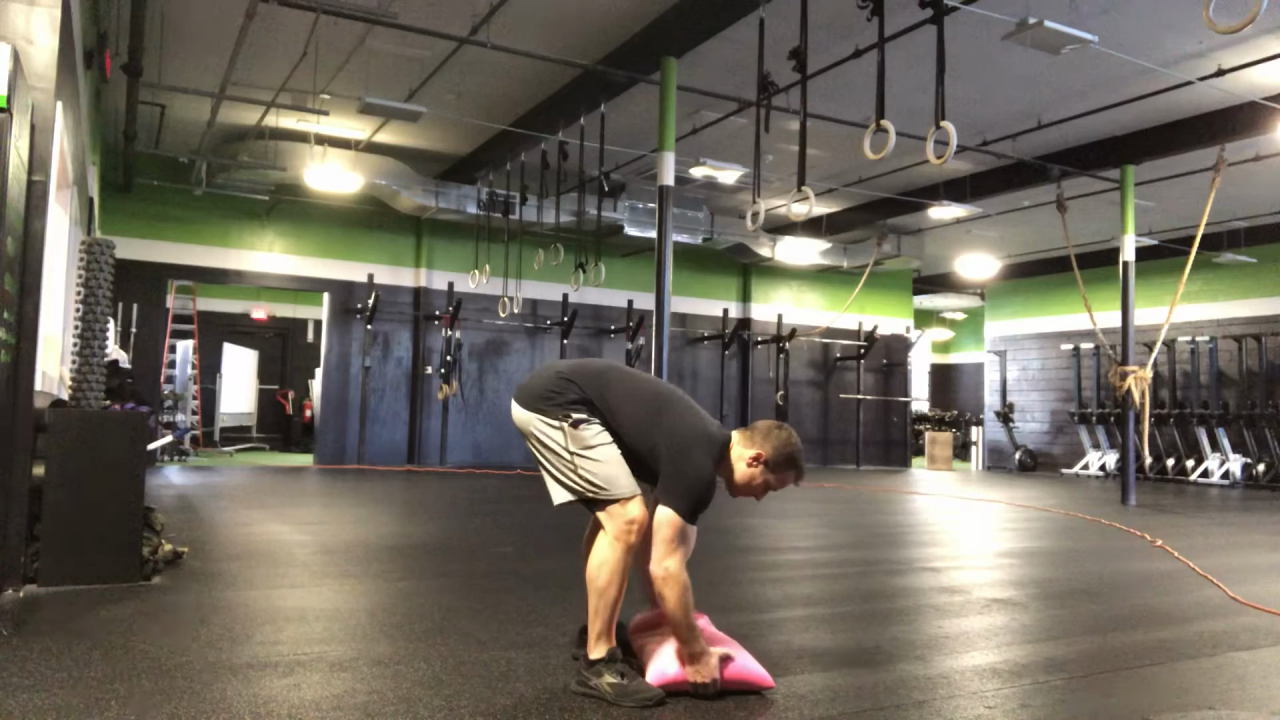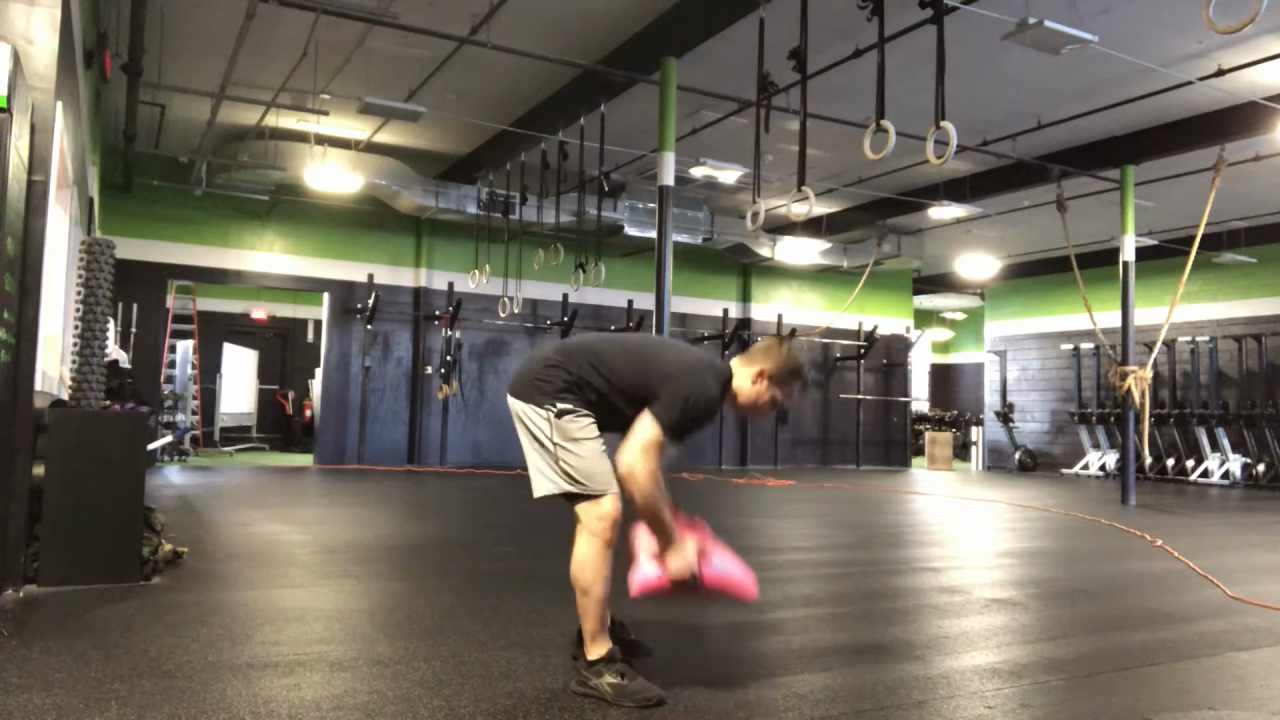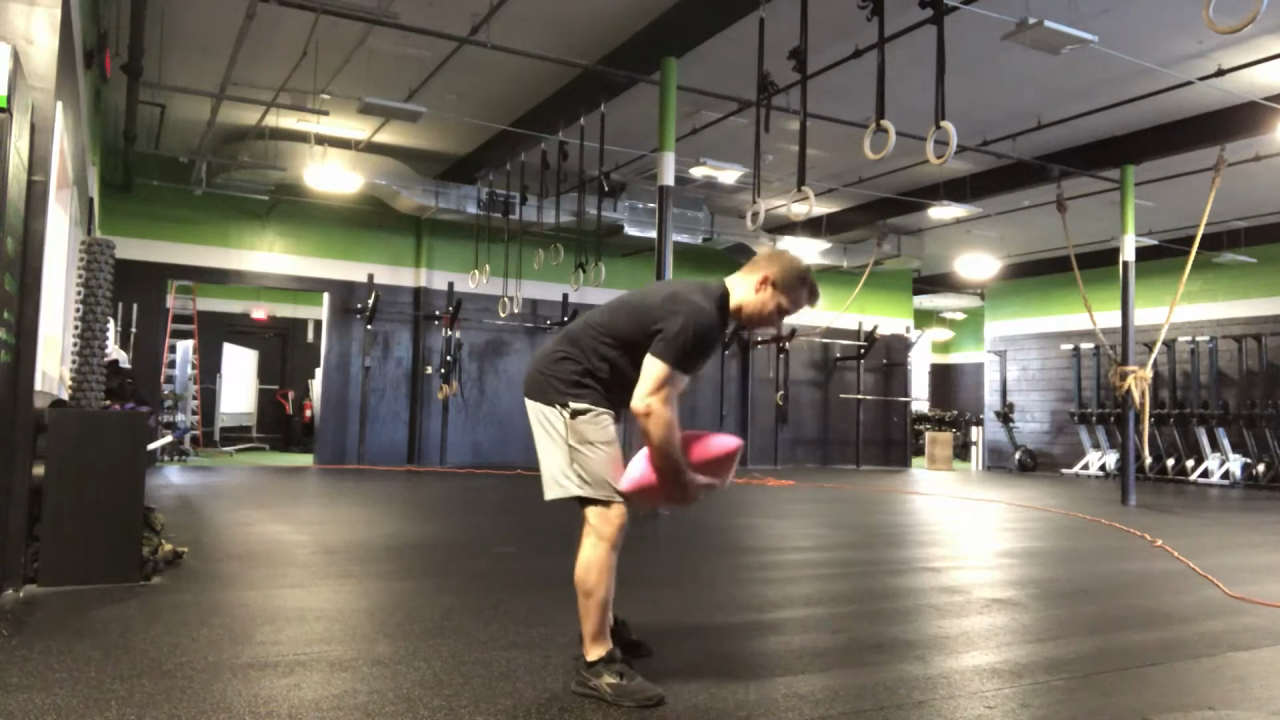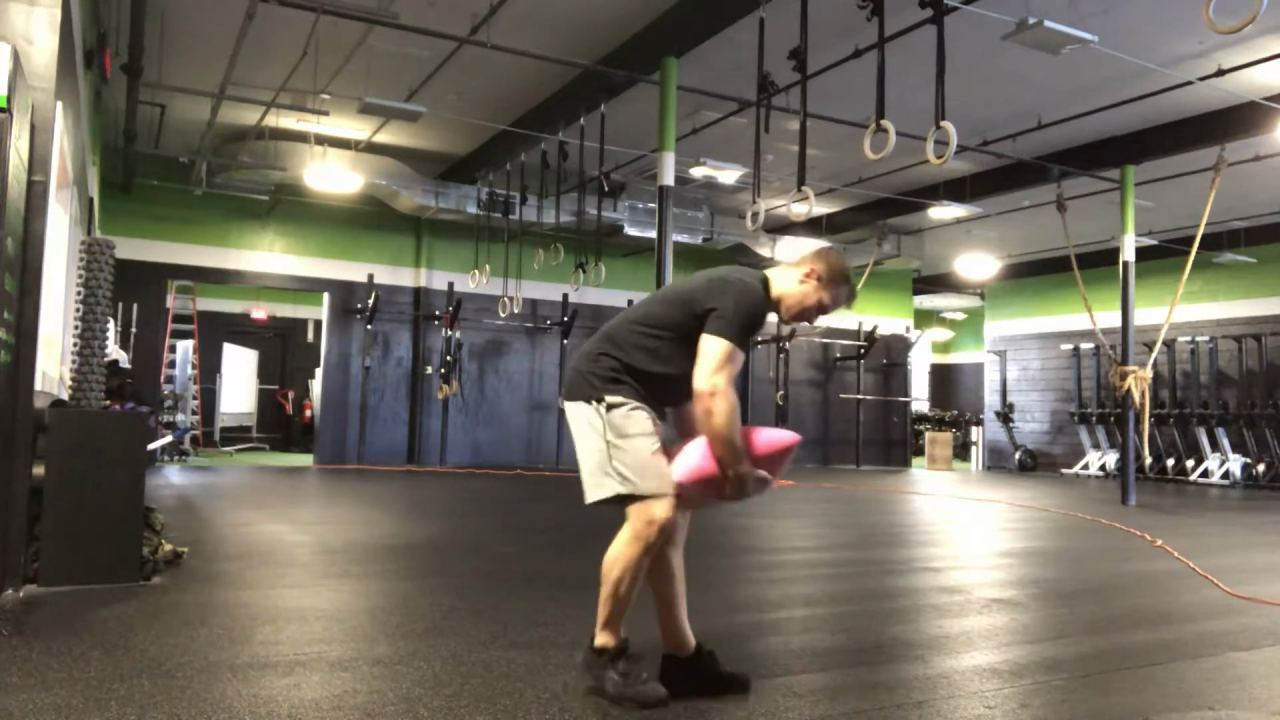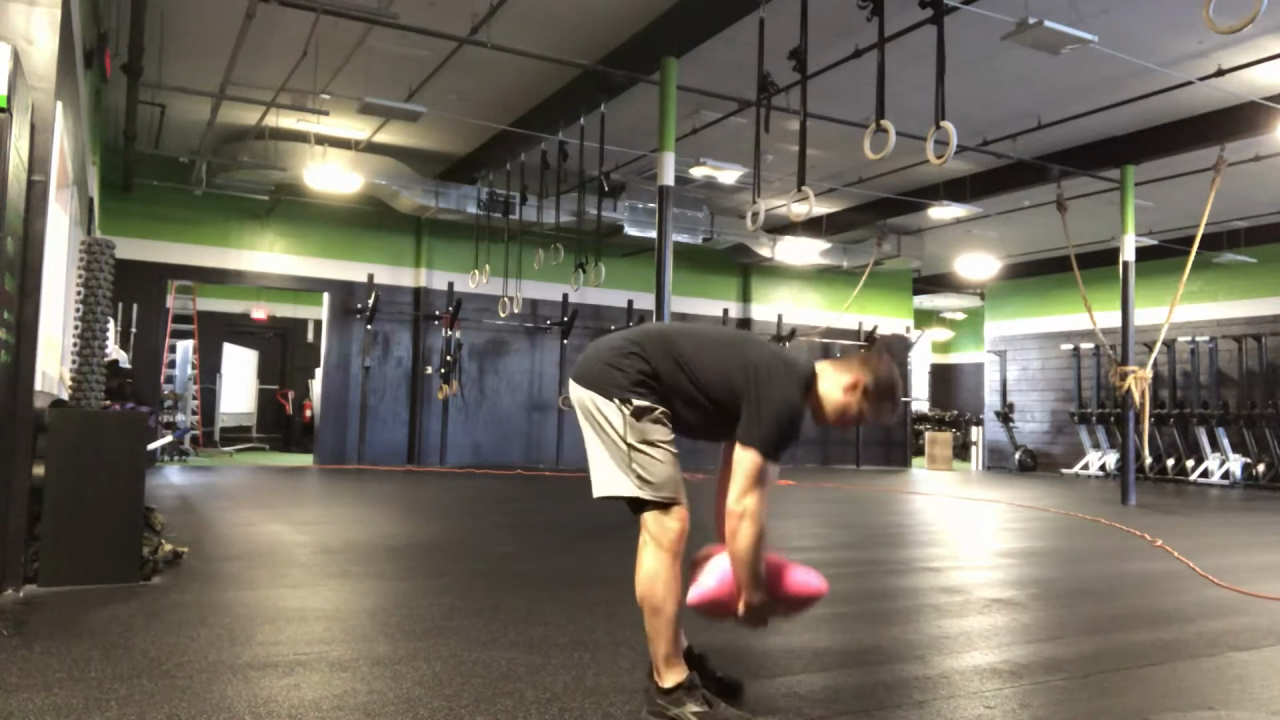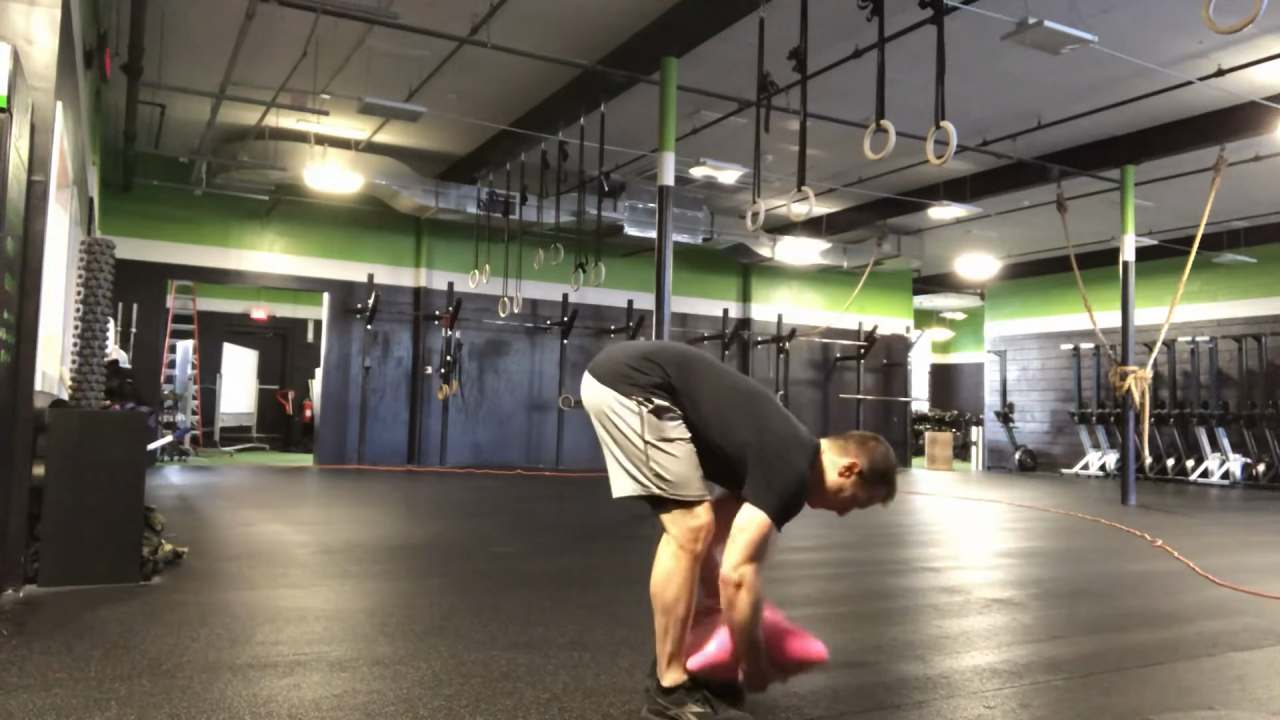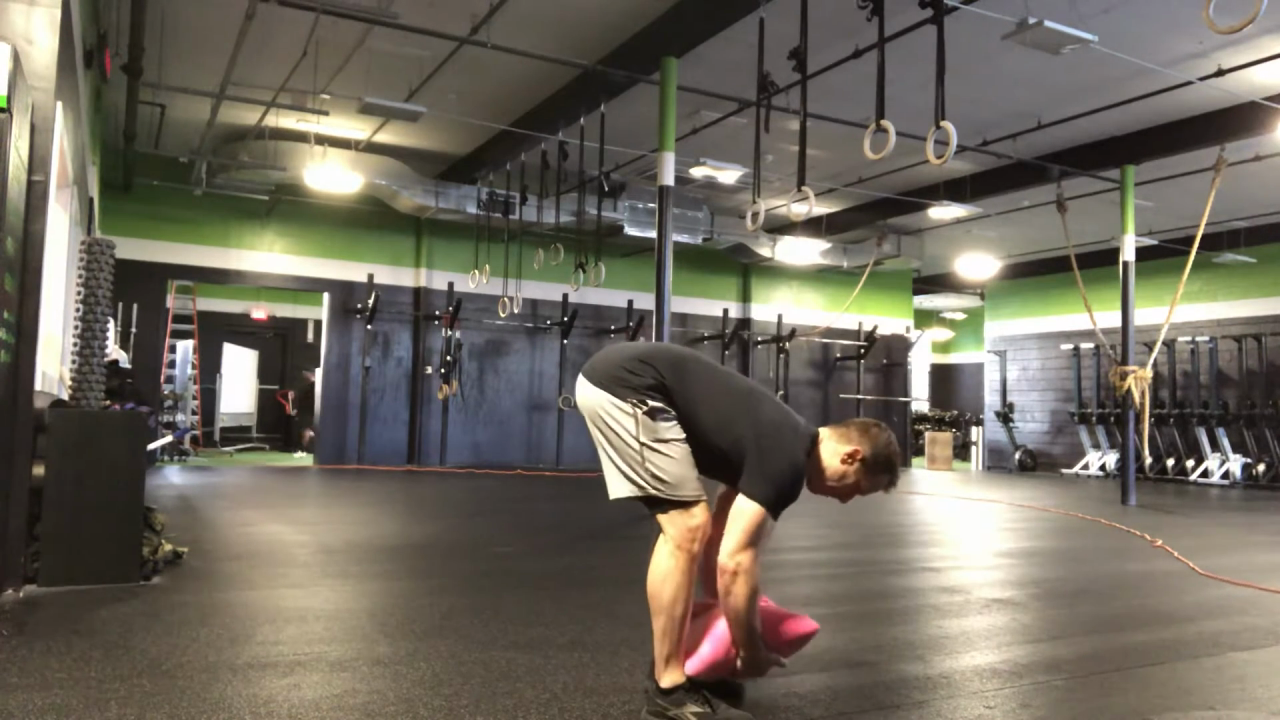
dt=0.5s
person 1, frame 1
left shoulder: (706, 441)
right shoulder: (697, 461)
left elbow: (654, 540)
right elbow: (665, 567)
left wrist: (661, 616)
right wrist: (697, 655)
left hip: (544, 395)
right hip: (553, 403)
left knee: (611, 515)
right knee: (626, 519)
left ankle: (597, 632)
right ankle: (597, 665)
person 1, frame 2
left shoulder: (703, 375)
right shoulder: (701, 391)
left elbow: (642, 454)
right elbow: (632, 463)
left wrist: (667, 535)
right wrist: (673, 545)
left hip: (544, 386)
right hip: (549, 392)
left knee: (596, 511)
right knee: (602, 516)
left ankle: (598, 630)
right ankle: (597, 663)
person 1, frame 3
left shoulder: (706, 309)
right shoulder: (697, 314)
left elbow: (661, 395)
right elbow: (649, 406)
left wrist: (673, 467)
right wrist: (681, 481)
left hip: (576, 387)
right hip: (566, 387)
left knee: (614, 511)
right knee: (607, 518)
left ankle: (603, 628)
right ankle: (596, 664)
person 1, frame 4
left shoulder: (738, 292)
right shoulder: (745, 295)
left elbow: (690, 386)
right elbow: (711, 388)
right wrist: (738, 471)
left hip: (629, 393)
right hip: (606, 387)
left knee: (672, 518)
right knee: (654, 514)
left ankle: (683, 658)
right ankle: (604, 650)
person 1, frame 5
left shoulder: (784, 383)
right shoulder: (784, 398)
left elbow: (732, 489)
right elbow: (743, 506)
left wrist: (734, 559)
right wrist: (754, 594)
left hip: (606, 375)
right hip: (616, 380)
left knee: (664, 529)
right knee: (667, 529)
left ankle: (675, 658)
person 1, frame 6
left shoulder: (782, 451)
right shoulder: (790, 469)
left elbow: (716, 538)
right elbow: (738, 573)
left wrist: (715, 612)
right wrist: (752, 666)
left hip: (617, 374)
right hip: (629, 384)
left knee: (689, 531)
right knee: (690, 531)
left ankle: (674, 660)
person 1, frame 7
left shoulder: (782, 440)
right shoulder: (786, 459)
left elbow: (721, 537)
right elbow: (734, 561)
left wrist: (718, 614)
right wrist: (751, 653)
left hip: (611, 375)
right hip: (623, 385)
left knee: (682, 529)
right knee: (687, 531)
left ankle: (671, 662)
